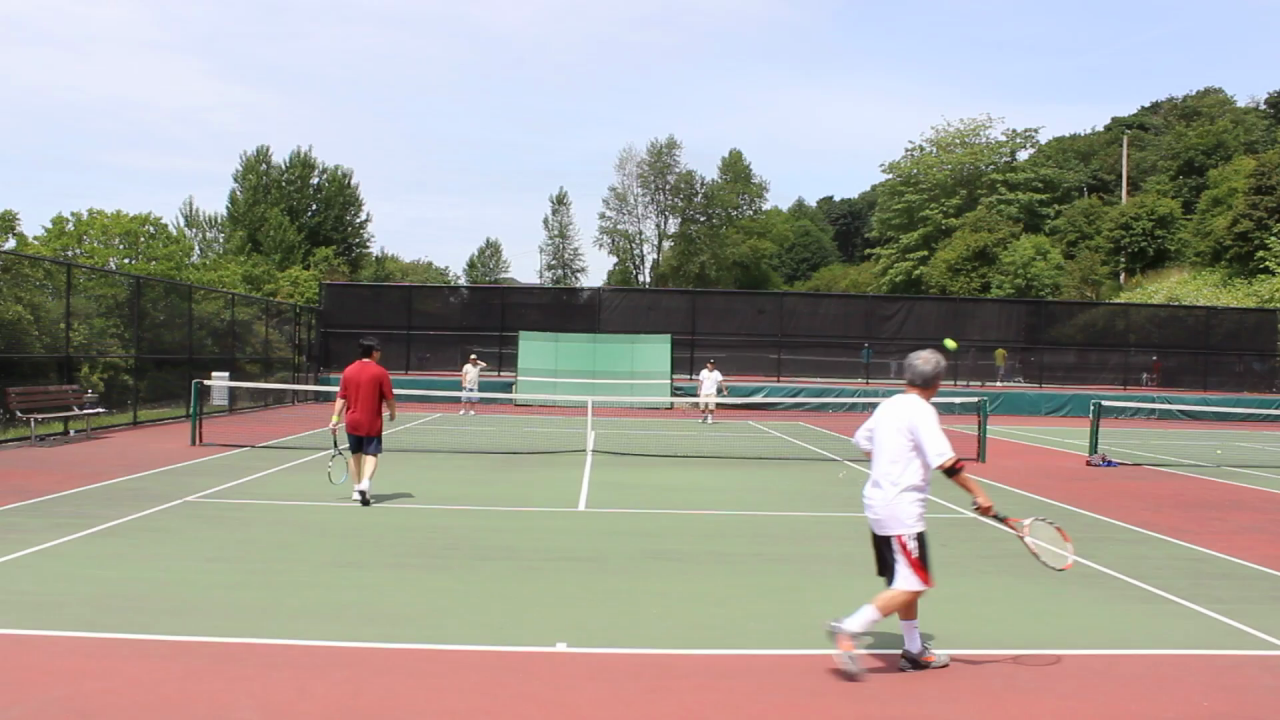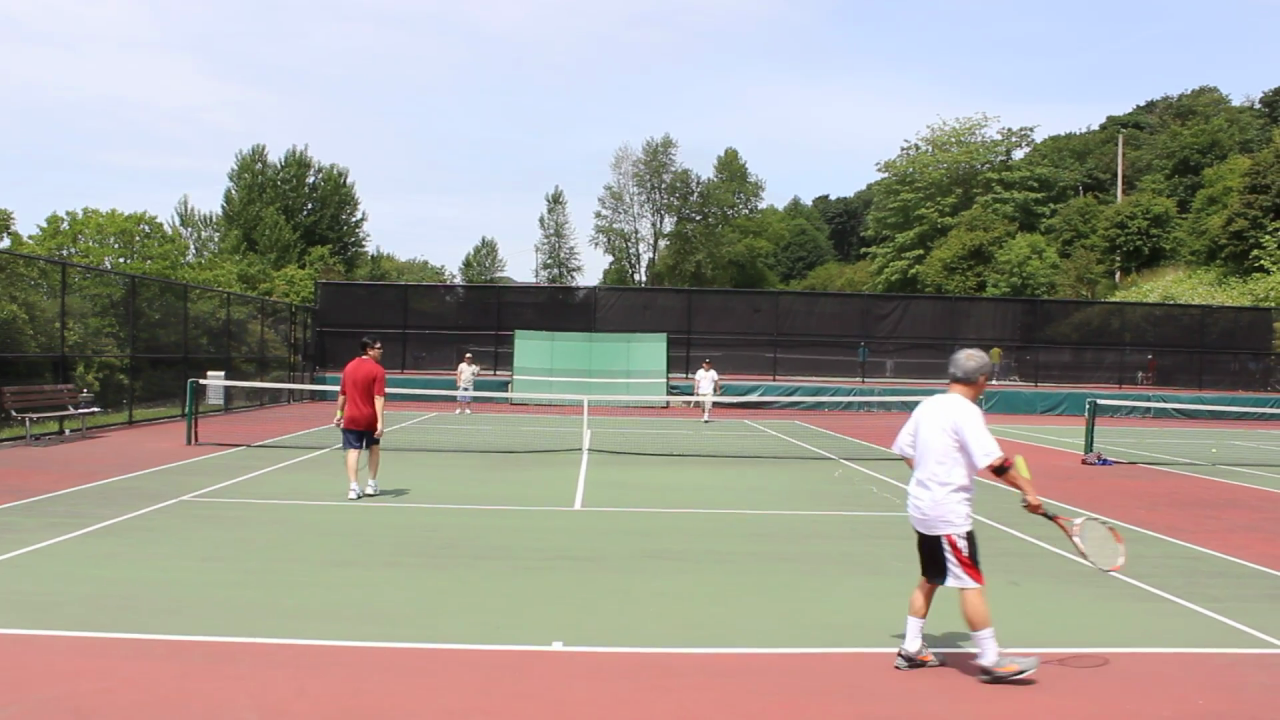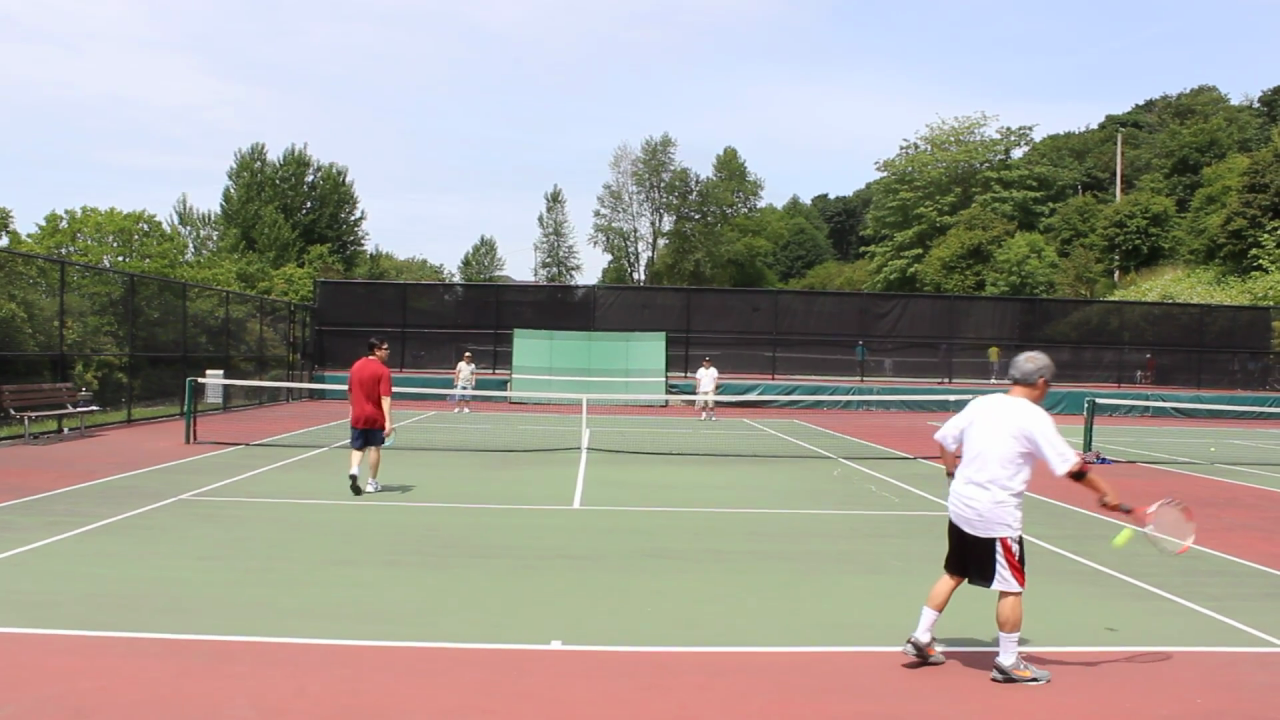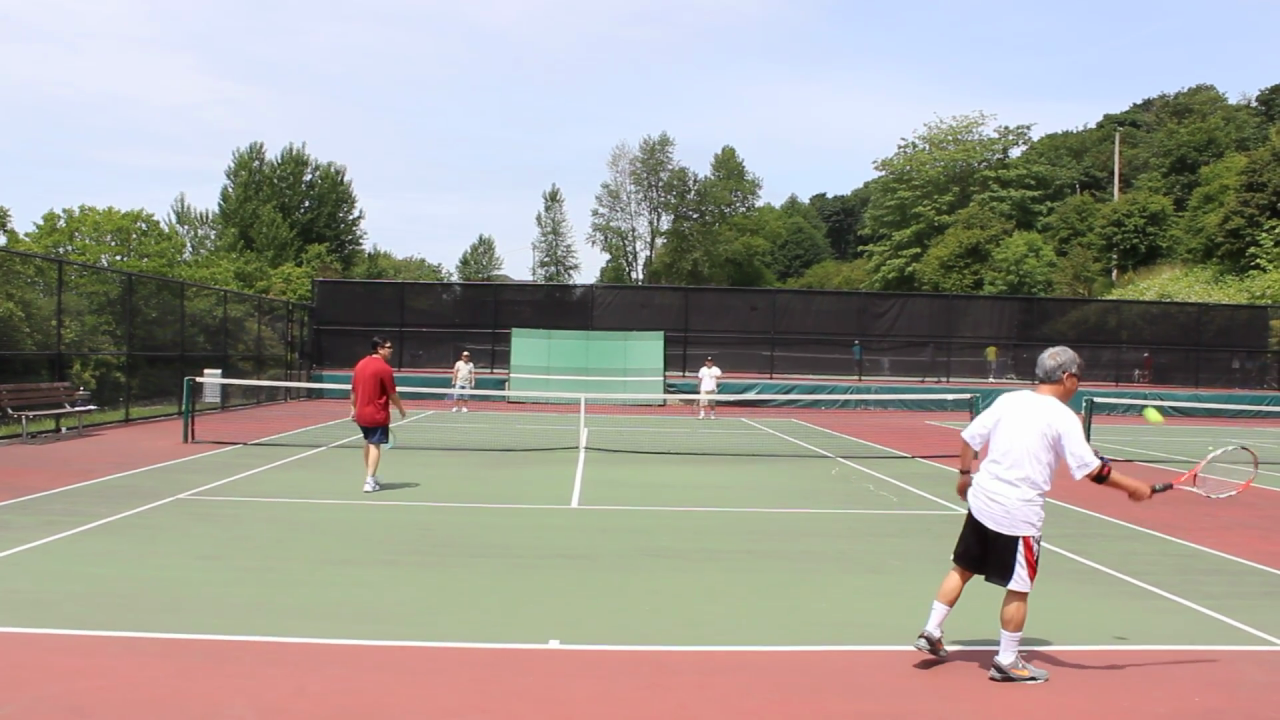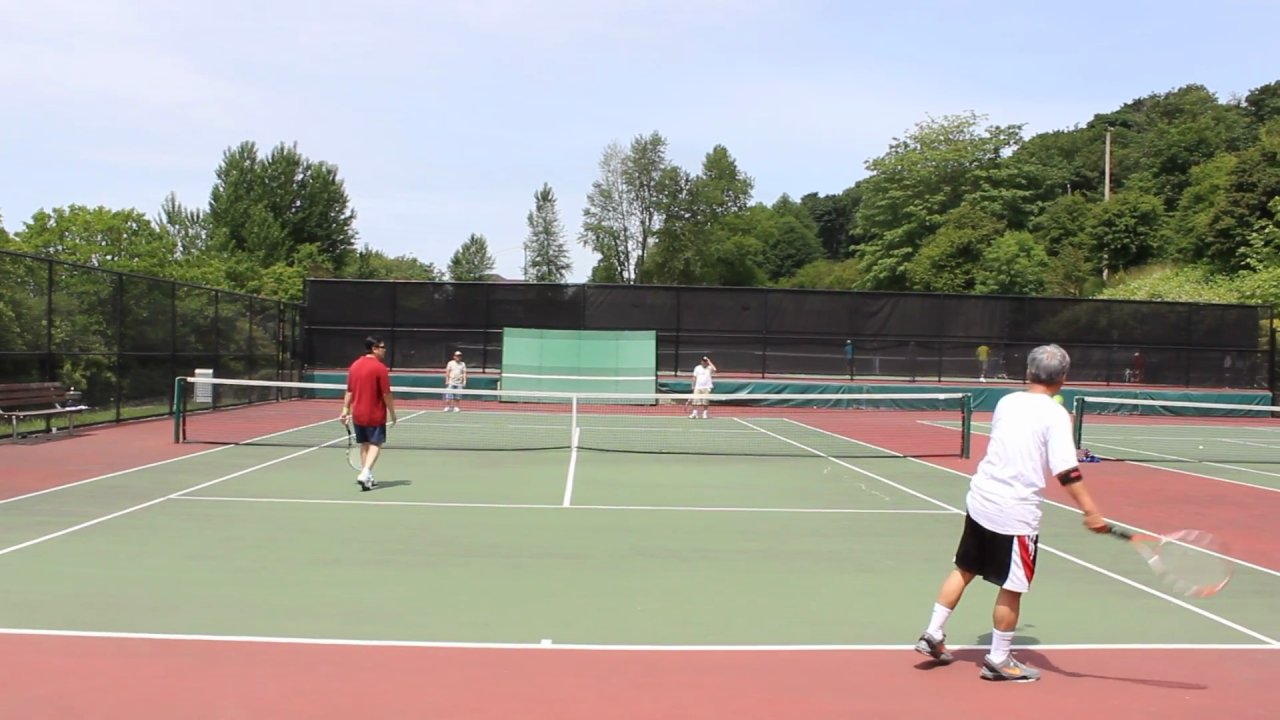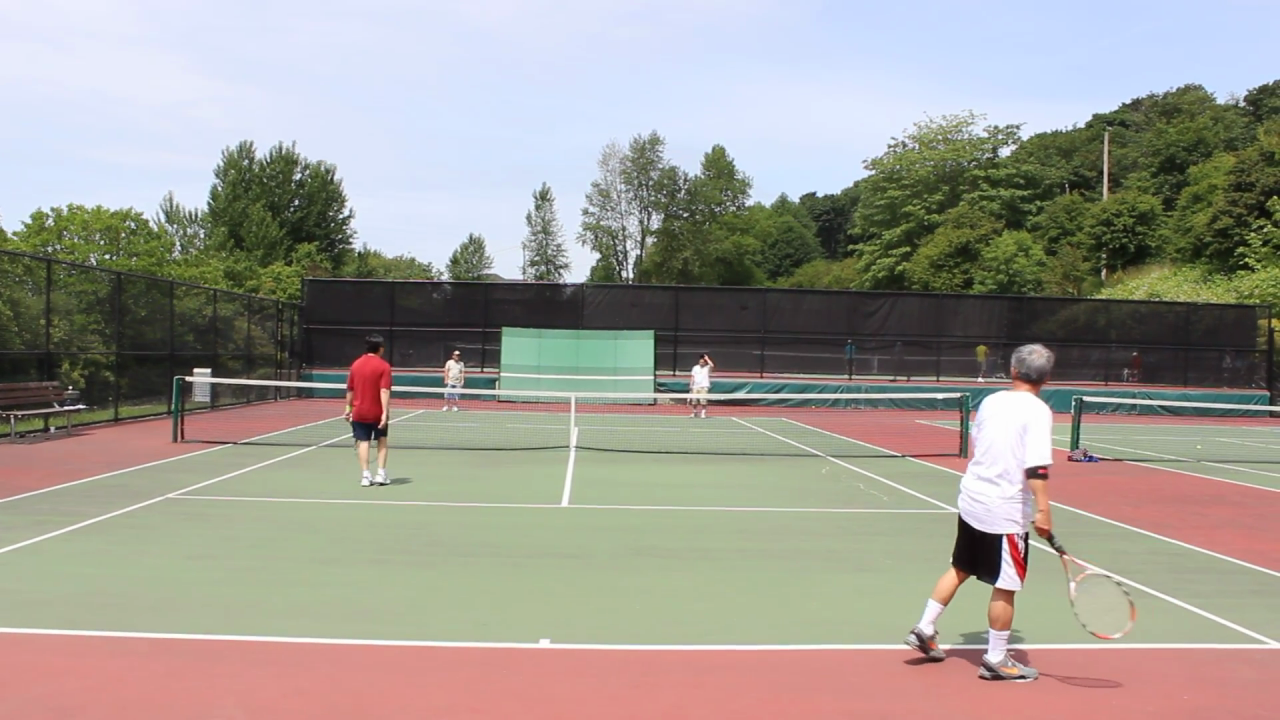
dt=0.3s
person 1, frame 1
left shoulder: (888, 406)
right shoulder: (922, 412)
left elbow: (863, 441)
right elbow: (946, 461)
right wrist: (976, 493)
left hip: (881, 505)
right hip: (899, 512)
left knee: (903, 581)
right knee: (912, 586)
left ankle: (913, 650)
right ankle: (849, 628)
person 1, frame 2
left shoulder: (927, 405)
right shoulder: (966, 412)
left elbow: (904, 449)
right elbow: (993, 460)
right wrist: (1027, 490)
left hip: (923, 506)
right hip: (948, 512)
left knee: (930, 579)
right knee: (971, 585)
left ankle: (912, 649)
right ankle: (990, 660)
person 1, frame 3
left shoulder: (980, 404)
right shoulder: (1034, 418)
left elbow: (943, 440)
right elbow: (1070, 464)
left wrist: (954, 476)
right wrist: (1104, 490)
left hip: (961, 505)
right hip: (996, 514)
left knee: (954, 575)
right knee: (1010, 588)
left ankle: (921, 639)
right ankle: (1008, 663)
person 1, frame 4
left shoulder: (1008, 400)
right shoulder: (1063, 417)
left elbow: (970, 438)
right elbow: (1091, 469)
left wrist: (965, 475)
right wrist: (1132, 486)
left hip: (982, 500)
right hip: (1018, 513)
left knee: (962, 569)
right knee: (1019, 588)
left ankle: (931, 632)
right ankle: (1007, 661)
person 1, frame 5
left shoulder: (1007, 402)
right shoulder: (1055, 415)
right elbow: (1066, 469)
right wrist: (1089, 509)
left hip: (980, 500)
right hip: (1015, 511)
left knee: (965, 569)
right knee: (1012, 587)
left ankle: (933, 635)
right ankle: (998, 660)
person 1, frame 6
left shoulder: (990, 401)
right shoulder: (1038, 411)
right elbow: (1036, 466)
right wrist: (1042, 508)
left hip: (971, 500)
right hip: (1005, 510)
left knee: (959, 568)
right knee: (1006, 586)
left ankle: (924, 629)
right ankle: (996, 660)
